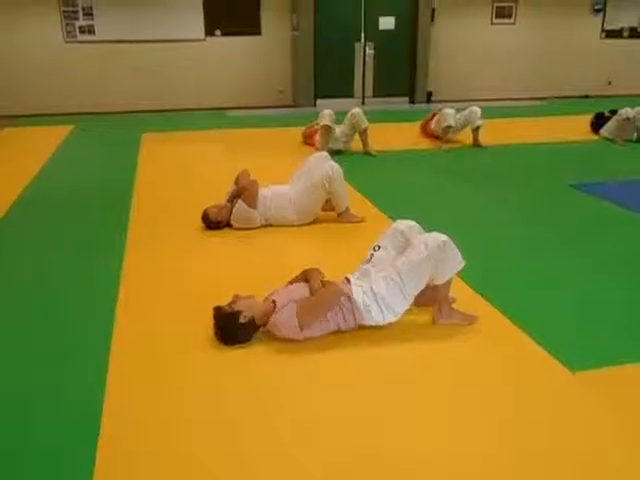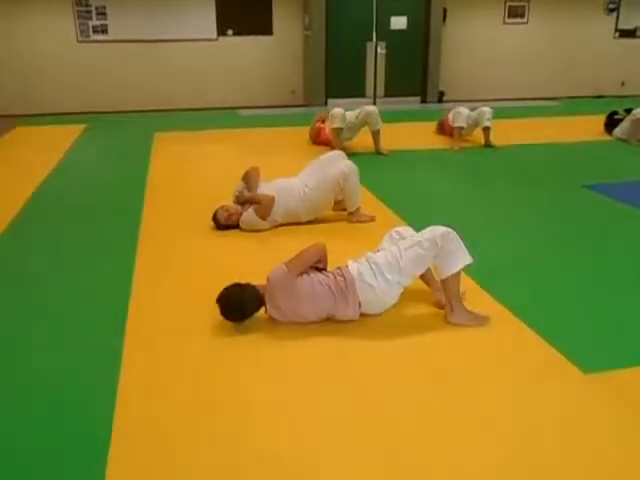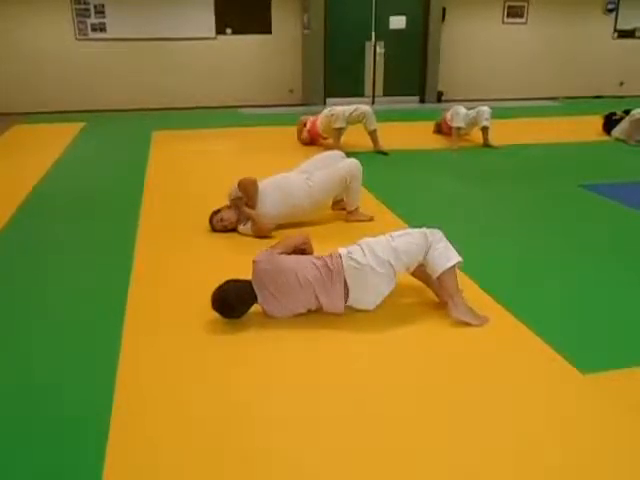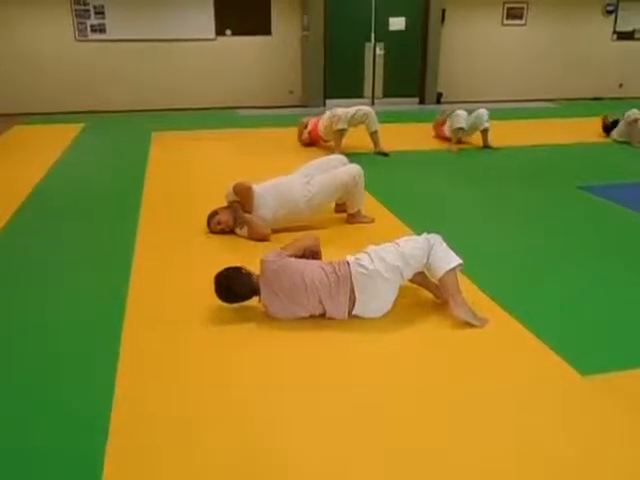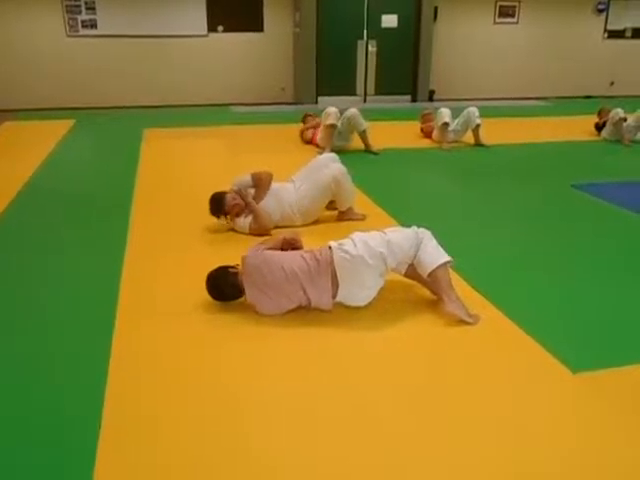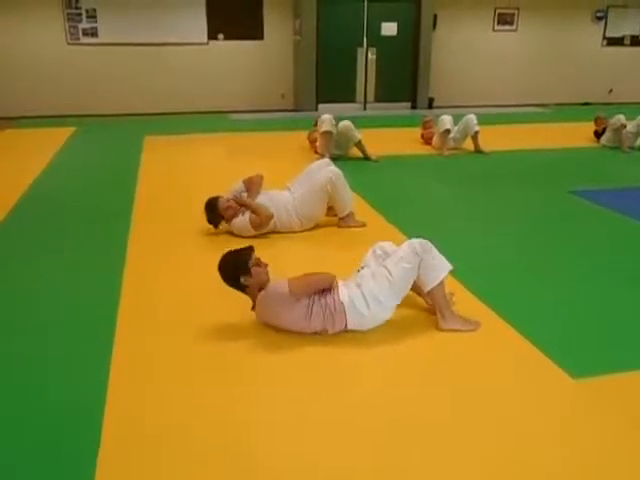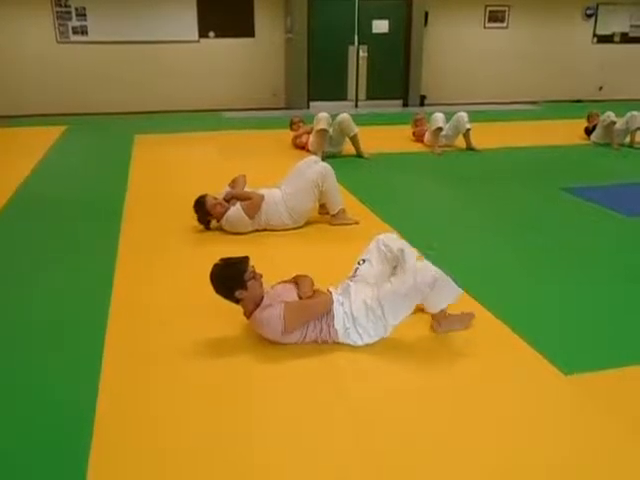
dt=0.7s
person 1, frame 1
left shoulder: (273, 302)
right shoulder: (287, 322)
left elbow: (312, 274)
right elbow: (332, 292)
left wrist: (310, 277)
right wrist: (317, 284)
left hip: (358, 285)
right hip: (374, 301)
left knee: (405, 228)
right knee: (437, 243)
left ankle: (426, 291)
right ankle: (444, 311)
person 1, frame 2
left shoulder: (277, 312)
right shoulder: (278, 282)
right elbow: (319, 248)
left wrist: (316, 270)
right wrist: (319, 266)
left hip: (362, 301)
right hip: (365, 282)
left knee: (401, 235)
right knee: (442, 235)
left ankle: (439, 291)
right ankle: (455, 309)
person 1, frame 3
left shoulder: (272, 310)
right shoulder: (263, 265)
right elbow: (302, 238)
left hip: (358, 296)
right hip: (354, 267)
left knee: (404, 248)
right knee: (431, 237)
left ankle: (442, 291)
right ankle: (456, 303)
person 1, frame 4
left shoulder: (273, 310)
right shoulder: (270, 265)
right elbow: (312, 240)
left hip: (363, 306)
right hip: (361, 276)
left knee: (403, 262)
right knee: (431, 242)
left ankle: (443, 295)
right ankle: (456, 301)
person 1, frame 5
left shoulder: (260, 306)
right shoulder: (252, 261)
right elbow: (291, 237)
left hip: (350, 292)
left knee: (399, 251)
right knee: (419, 236)
left ankle: (438, 290)
right ankle: (450, 298)
person 1, frame 6
left shoulder: (263, 311)
right shoulder: (272, 295)
right elbow: (328, 279)
left wrist: (310, 282)
right wrist: (319, 280)
left hip: (350, 304)
right hip: (359, 306)
left knee: (384, 250)
right knee: (419, 248)
left ankle: (432, 299)
right ankle: (446, 316)
person 1, frame 7
left shoulder: (263, 298)
right shoulder: (268, 320)
left elbow: (303, 280)
right elbow: (323, 302)
left wrist: (303, 289)
right wrist: (309, 293)
left hip: (347, 295)
right hip: (357, 322)
left knee: (387, 242)
right knee: (424, 272)
left ankle: (427, 298)
right ankle: (442, 319)
person 2, frame 1
left shoulder: (233, 201)
right shoulder: (239, 216)
left elbow: (244, 174)
right elbow: (252, 184)
left wrist: (234, 192)
right wrist: (235, 193)
left hip: (291, 193)
right hip: (298, 206)
left knee: (322, 157)
right knee: (332, 169)
left ankle: (328, 202)
right ankle: (344, 213)
person 2, frame 2
left shoulder: (241, 193)
right shoulder: (248, 221)
left elbow: (253, 170)
right elbow: (269, 199)
left wrist: (250, 194)
right wrist: (250, 197)
left hip: (301, 183)
right hip: (307, 199)
left knee: (337, 156)
right knee: (347, 168)
left ankle: (339, 202)
right ankle: (354, 213)
person 2, frame 3
left shoulder: (236, 195)
right shoulder: (244, 226)
left elbow: (249, 181)
right elbow: (268, 227)
right wrist: (248, 211)
left hip: (297, 178)
right hip: (307, 193)
left knee: (337, 156)
right knee: (352, 166)
left ankle: (337, 202)
right ankle: (352, 212)
person 2, frame 4
left shoulder: (232, 197)
right shoulder: (243, 228)
right elbow: (265, 233)
right wrist: (245, 215)
left hip: (296, 181)
right hip: (306, 198)
left knee: (340, 160)
right knee: (355, 172)
left ankle: (341, 204)
right ankle: (354, 214)
person 2, frame 5
left shoulder: (238, 188)
right shoulder: (240, 222)
left elbow: (266, 176)
right elbow: (267, 227)
left wrist: (255, 200)
right wrist: (252, 204)
left hip: (294, 187)
right hip: (301, 207)
left knee: (330, 158)
right knee: (337, 171)
left ankle: (334, 201)
right ankle: (346, 212)
person 2, frame 6
left shoulder: (234, 195)
right shoulder: (238, 224)
left elbow: (257, 178)
right elbow: (267, 215)
left wrist: (248, 199)
right wrist: (247, 203)
left hip: (291, 196)
right hip: (299, 213)
left knee: (325, 164)
right knee: (333, 174)
left ankle: (333, 207)
right ankle: (346, 217)
person 2, frame 7
left shoulder: (225, 200)
right shoulder: (232, 219)
left elbow: (241, 178)
right elbow: (258, 198)
left wrist: (235, 193)
right wrist: (236, 194)
left hip: (282, 196)
right hip: (290, 210)
left knee: (314, 161)
right knee: (323, 170)
left ankle: (324, 205)
right ankle: (337, 215)
